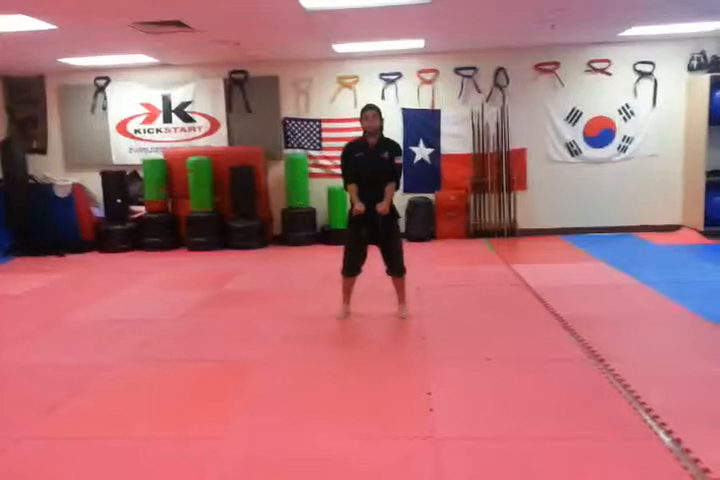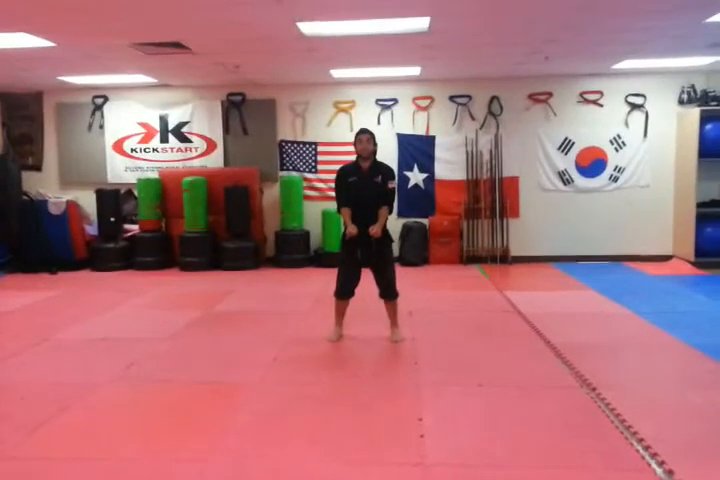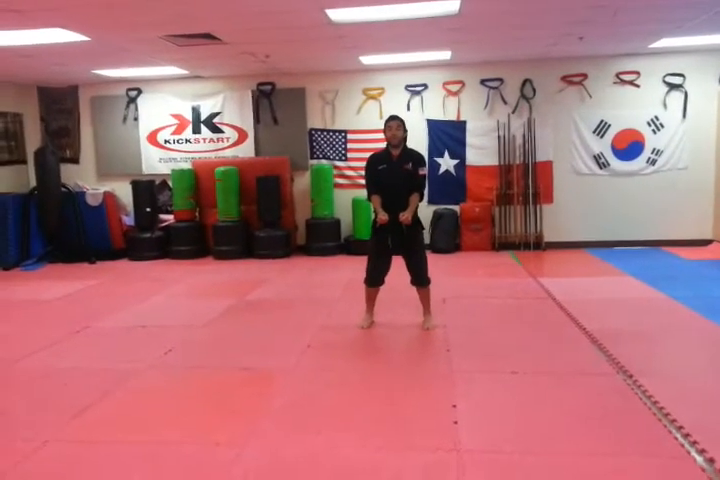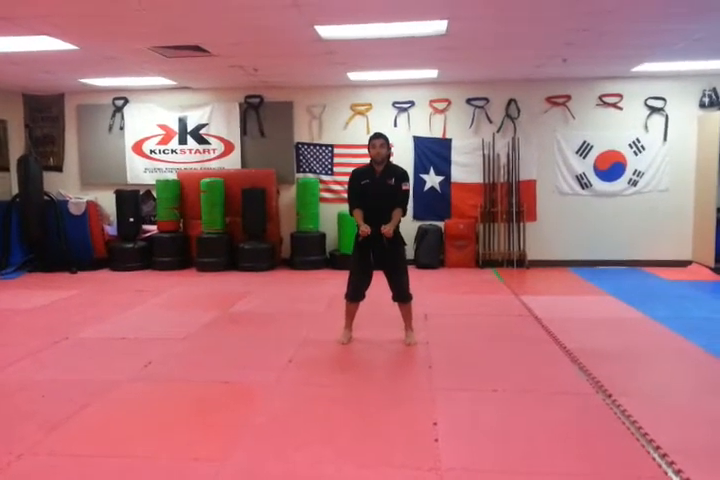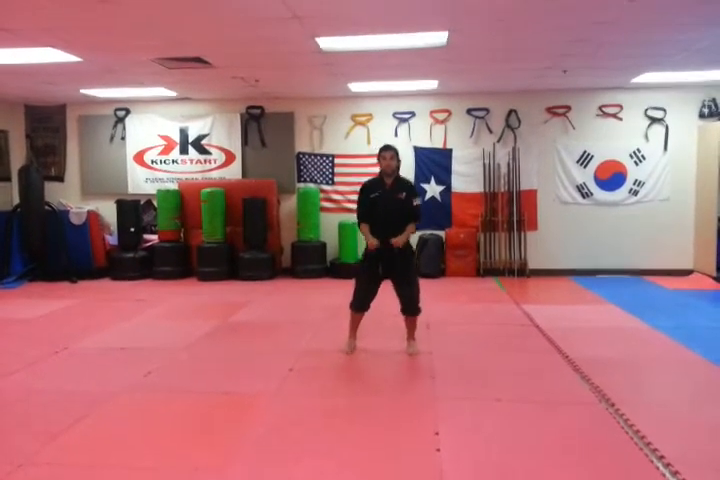
dt=1s
person 1, frame 1
left shoulder: (392, 147)
right shoulder: (351, 149)
left elbow: (393, 180)
right elbow: (349, 180)
left wrist: (386, 202)
right wrist: (356, 202)
left hip: (385, 210)
right hip: (360, 210)
left knee: (395, 260)
right knee: (351, 261)
left ankle: (402, 304)
right ankle: (345, 305)
person 1, frame 2
left shoulder: (386, 172)
right shoulder: (345, 173)
left elbow: (387, 203)
right elbow: (343, 203)
left wrist: (379, 224)
right wrist: (349, 224)
left hip: (378, 233)
right hip: (353, 233)
left knee: (387, 283)
right knee: (344, 283)
left ankle: (394, 327)
right ankle: (338, 327)
person 1, frame 3
left shoulder: (416, 158)
right shoulder: (375, 160)
left elbow: (418, 190)
right elbow: (373, 191)
left wrist: (409, 211)
right wrist: (379, 211)
left hip: (409, 221)
right hip: (383, 221)
left knee: (419, 270)
right knee: (374, 271)
left ankle: (427, 315)
right ankle: (369, 314)
person 1, frame 4
left shoulder: (400, 174)
right shoulder: (358, 175)
left elbow: (401, 205)
right elbow: (354, 205)
left wrist: (392, 224)
right wrist: (361, 224)
left hip: (391, 237)
right hip: (365, 236)
left knee: (401, 286)
right knee: (355, 286)
left ankle: (409, 330)
right ankle: (347, 329)
person 1, frame 5
left shoulder: (409, 189)
right shoulder: (368, 187)
left elbow: (414, 219)
right elbow: (362, 218)
left wrist: (404, 237)
right wrist: (369, 237)
left hip: (401, 252)
right hip: (374, 251)
left knee: (410, 299)
right knee: (361, 297)
left ankle: (410, 339)
right ankle: (352, 338)
